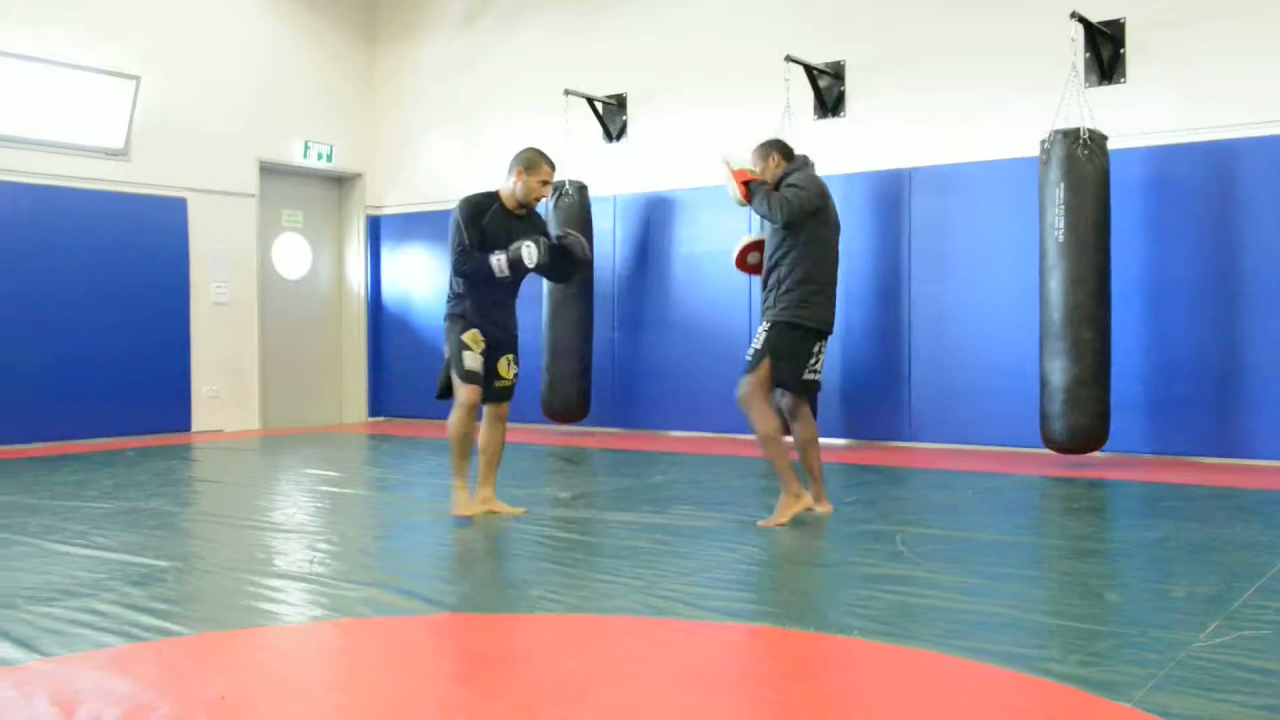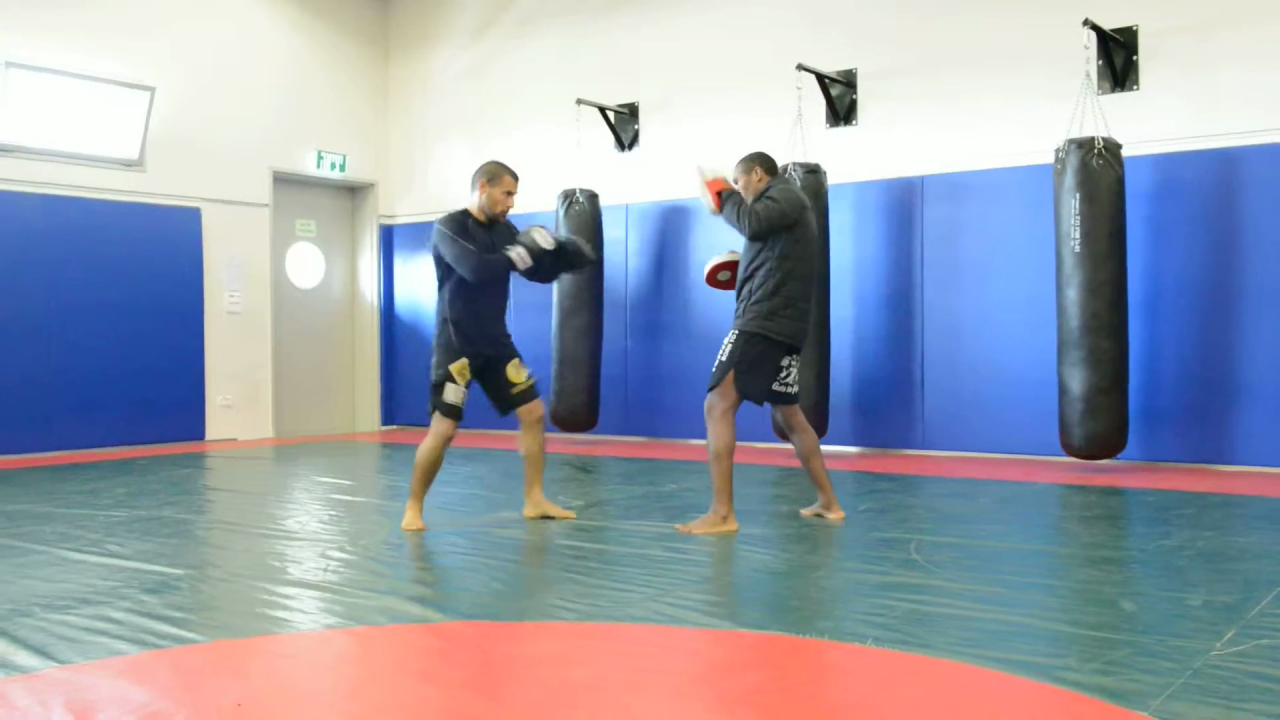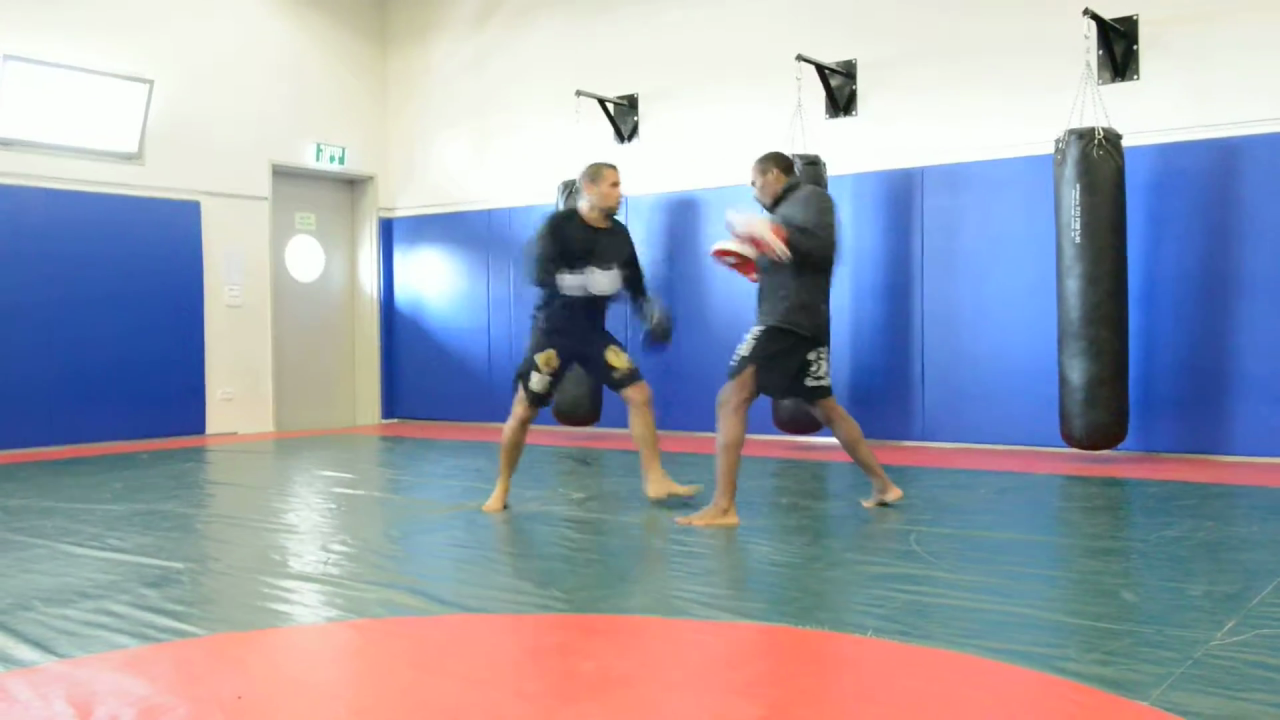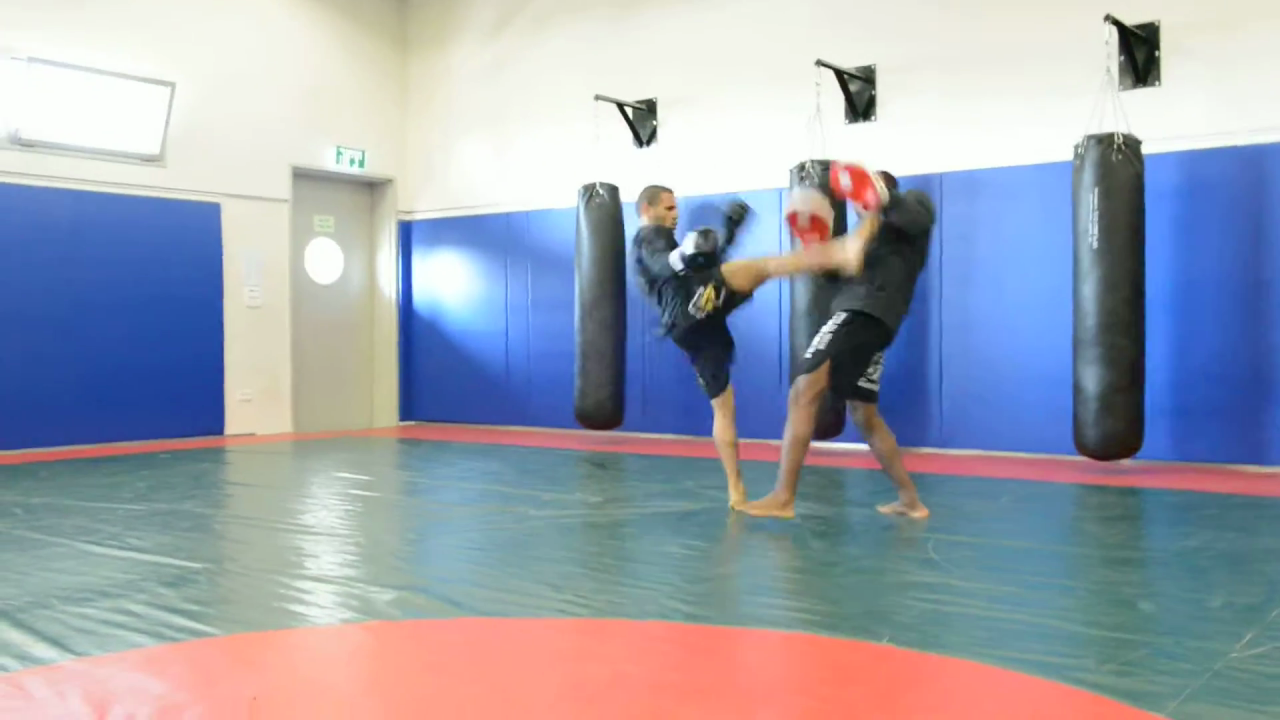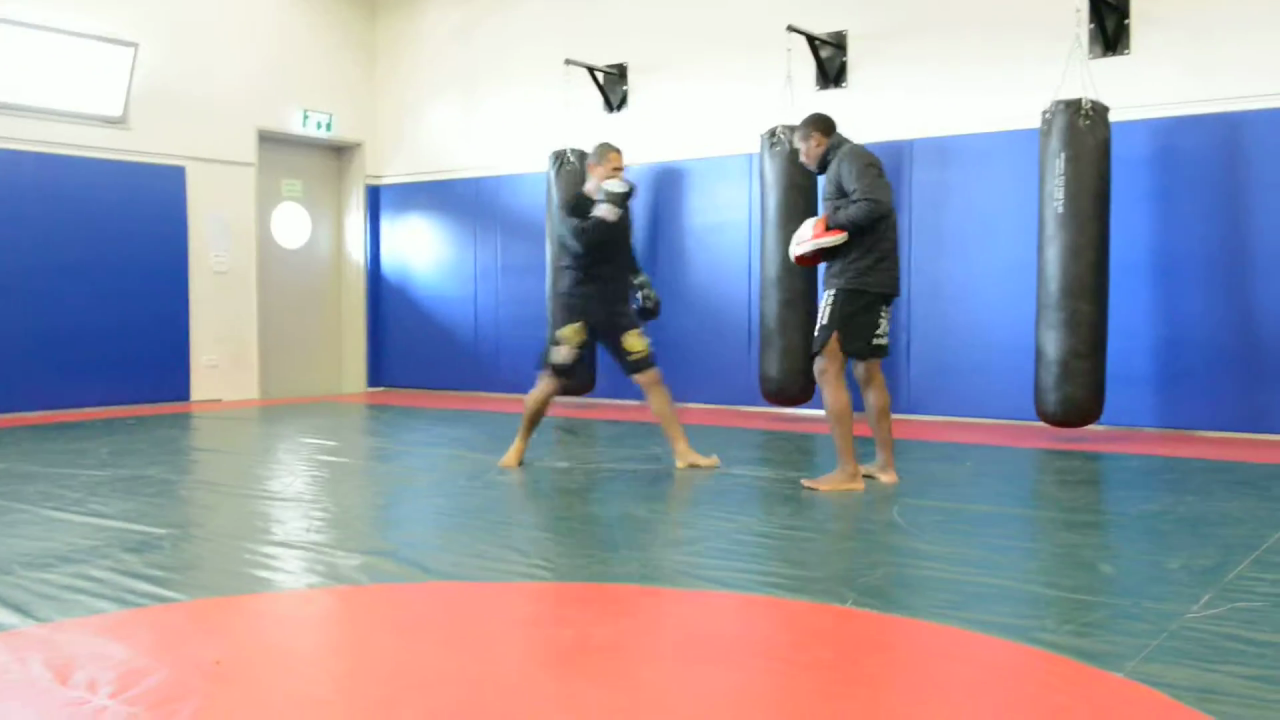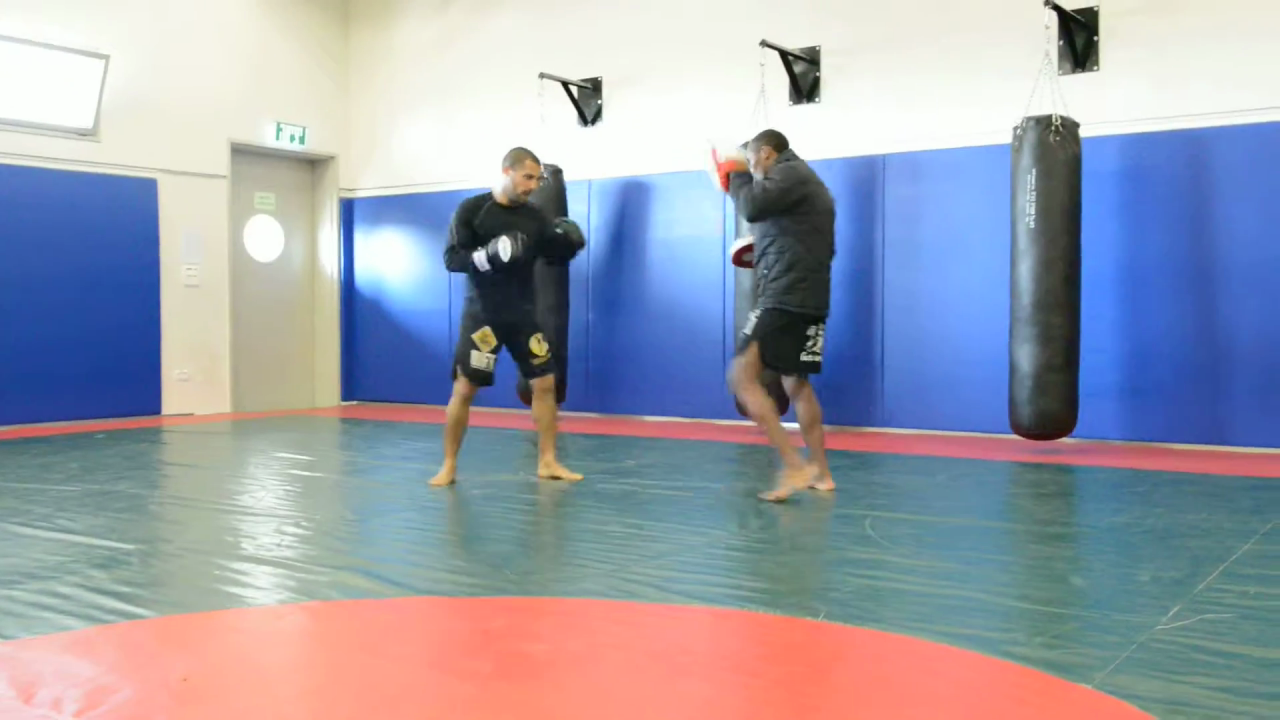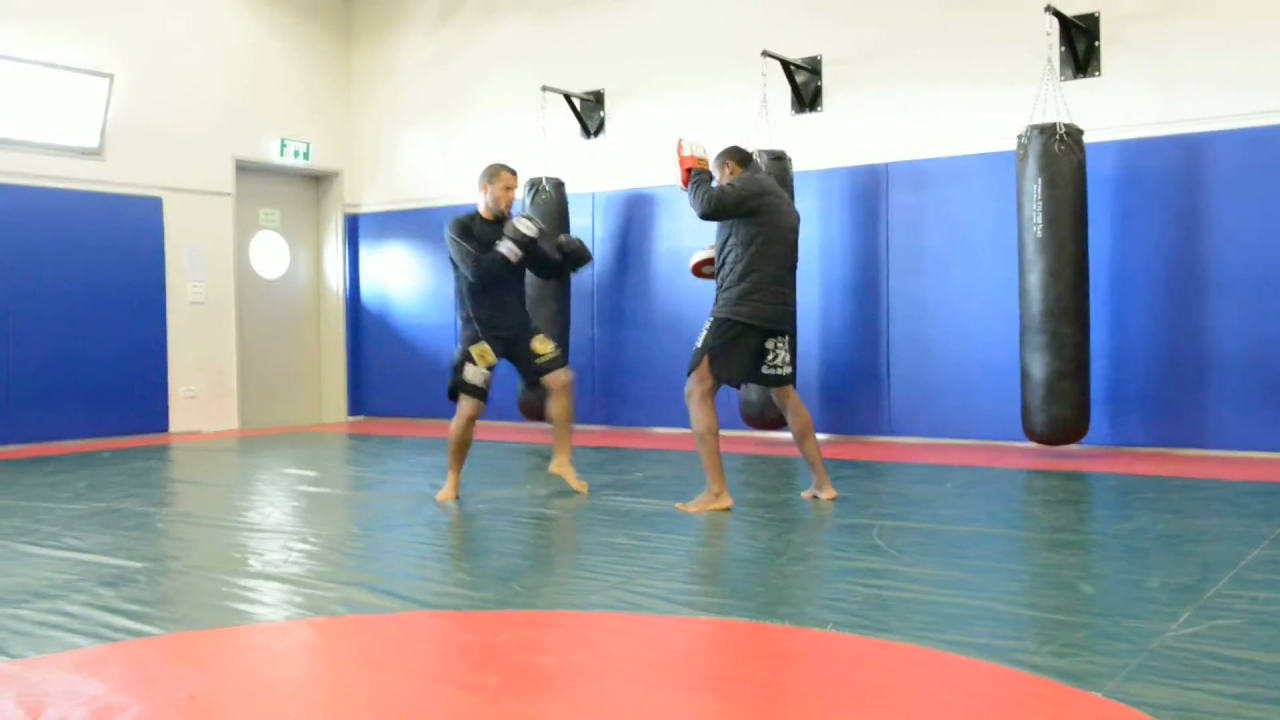
dt=0.5s
person 1, frame 1
left shoulder: (803, 181)
right shoulder: (801, 188)
left elbow: (782, 212)
left wrist: (753, 188)
right wrist: (768, 259)
left hip: (794, 311)
right hip: (810, 312)
left knee: (751, 393)
right knee: (795, 403)
left ankle: (792, 490)
right ankle: (817, 494)
person 1, frame 2
left shoulder: (785, 195)
right shoulder: (785, 203)
left elbow: (753, 225)
left wrist: (726, 197)
right wrist: (742, 273)
left hip: (762, 323)
right hip: (786, 326)
left knee: (718, 405)
right knee: (788, 413)
left ankle: (722, 513)
right ankle: (828, 502)
person 1, frame 3
left shoulder: (810, 197)
right shoulder: (786, 209)
left elbow: (821, 249)
left wrist: (772, 235)
right wrist: (755, 262)
left hip: (785, 321)
right hip: (804, 323)
left knee: (732, 399)
right knee: (825, 408)
left ankle: (723, 505)
right ankle: (883, 484)
person 1, frame 4
left shoulder: (911, 200)
right shoulder: (876, 225)
left elbow: (917, 221)
right elbow: (846, 272)
left hip: (863, 313)
right hip: (864, 316)
left knee: (803, 393)
right knee: (865, 414)
left ankle: (783, 496)
right ankle: (910, 499)
person 1, frame 5
left shoulder: (849, 158)
right shoulder: (853, 161)
left elbow: (874, 206)
left wrist: (832, 219)
right wrist: (835, 234)
left hip: (854, 280)
right hip: (876, 279)
left knee: (828, 368)
right knee: (867, 372)
left ankle: (847, 471)
right ankle: (885, 464)
person 1, frame 6
left shoulder: (789, 174)
right shoulder: (812, 184)
left elbow: (754, 208)
left wrist: (736, 176)
right wrist: (764, 253)
left hip: (785, 298)
right hip: (811, 299)
left knee: (743, 376)
right knee: (796, 383)
left ankle: (794, 463)
right ankle: (820, 472)
person 1, frame 7
left shoulder: (750, 188)
right shoulder: (783, 201)
left elbow: (706, 206)
left wrist: (695, 174)
left hip: (739, 310)
right hip: (779, 312)
left knee: (698, 391)
right knee: (784, 394)
left ankle: (716, 492)
right ankle: (822, 483)
person 2, frame 1
left shoulder: (533, 222)
right shoulder: (472, 209)
left elbow: (555, 273)
right elbow: (460, 266)
left wrist: (572, 255)
right wrist: (510, 260)
left hip: (504, 324)
right hip: (467, 318)
left knee: (497, 410)
right knee: (468, 397)
left ankle: (486, 493)
right ankle: (460, 484)
person 2, frame 2
left shoulder: (501, 229)
right shoulder: (449, 227)
left elbow: (538, 272)
right elbow: (477, 270)
right wrist: (526, 251)
left hip: (497, 341)
right hip: (457, 343)
left knee: (534, 414)
right knee: (443, 429)
left ankle: (535, 501)
right ankle: (413, 507)
person 2, frame 3
left shoulder: (618, 232)
right shoulder: (559, 224)
left elbow: (634, 281)
right elbow: (541, 275)
left wrist: (653, 312)
right wrist: (587, 280)
left hip: (592, 332)
right hip: (555, 331)
left knee: (640, 396)
right knee: (522, 414)
left ankle: (657, 481)
right ankle: (501, 488)
person 2, frame 4
left shoulder: (649, 244)
right shoulder: (649, 235)
left elbow: (704, 261)
right elbow: (665, 267)
left wrist: (729, 227)
right wrist: (686, 252)
left hip: (685, 327)
right hip: (696, 304)
left knee: (723, 409)
right knee: (764, 265)
left ankle: (736, 491)
right ankle: (842, 256)
person 2, frame 5
left shoulder: (620, 207)
right shoulder: (572, 206)
right elbow: (584, 242)
left wrist: (639, 284)
right wrist: (608, 204)
left hip: (616, 309)
right hip: (579, 307)
left knee: (650, 377)
right knee: (549, 385)
left ankle: (682, 450)
right ankle: (520, 445)
person 2, frame 6
left shoulder: (533, 215)
right shoulder: (471, 210)
left elbow: (556, 252)
right elbow: (452, 259)
left wrist: (569, 240)
right wrist: (492, 254)
left hip: (522, 313)
right hip: (483, 314)
left knee: (544, 384)
right knee: (464, 390)
left ankle: (548, 461)
right ankle: (448, 466)
person 2, frame 7
left shoulder: (517, 225)
right shoulder: (460, 228)
left elbow: (550, 269)
right elbow: (478, 271)
left wrist: (570, 257)
right wrist: (513, 243)
left hip: (518, 324)
right hip: (481, 330)
left knee: (561, 383)
right knee: (468, 409)
left ankle: (561, 461)
right ankle: (451, 481)
